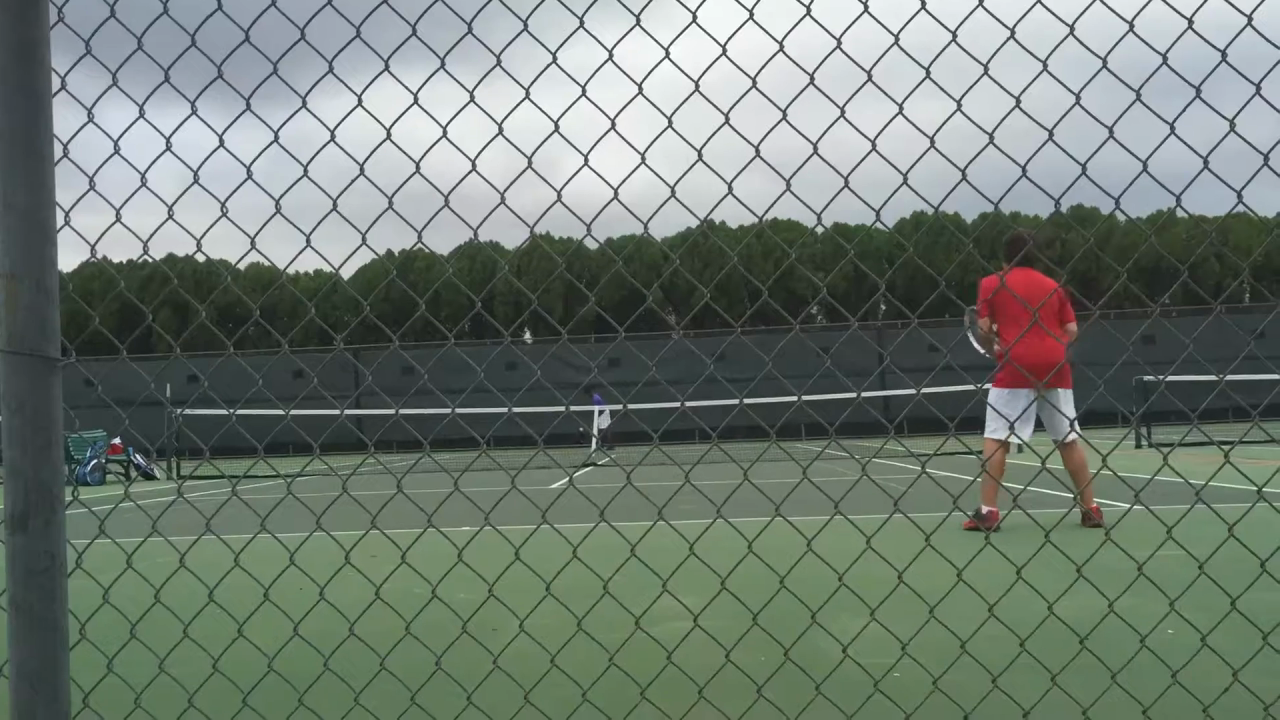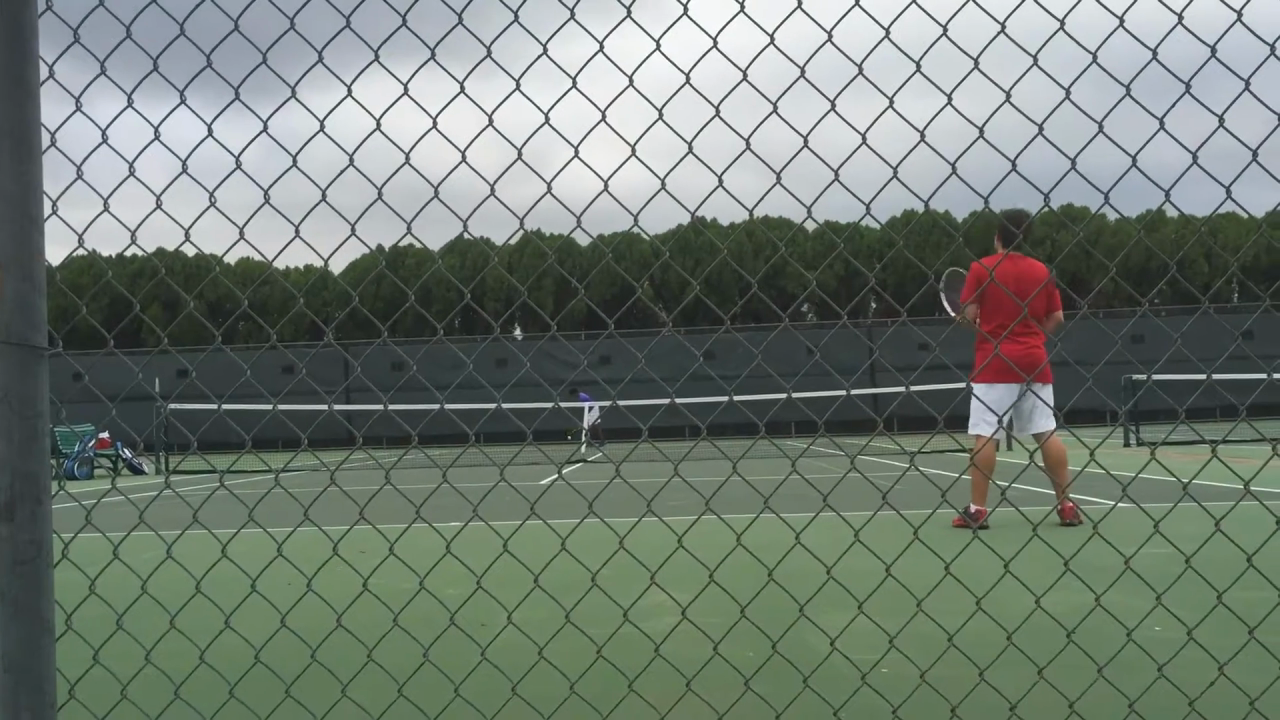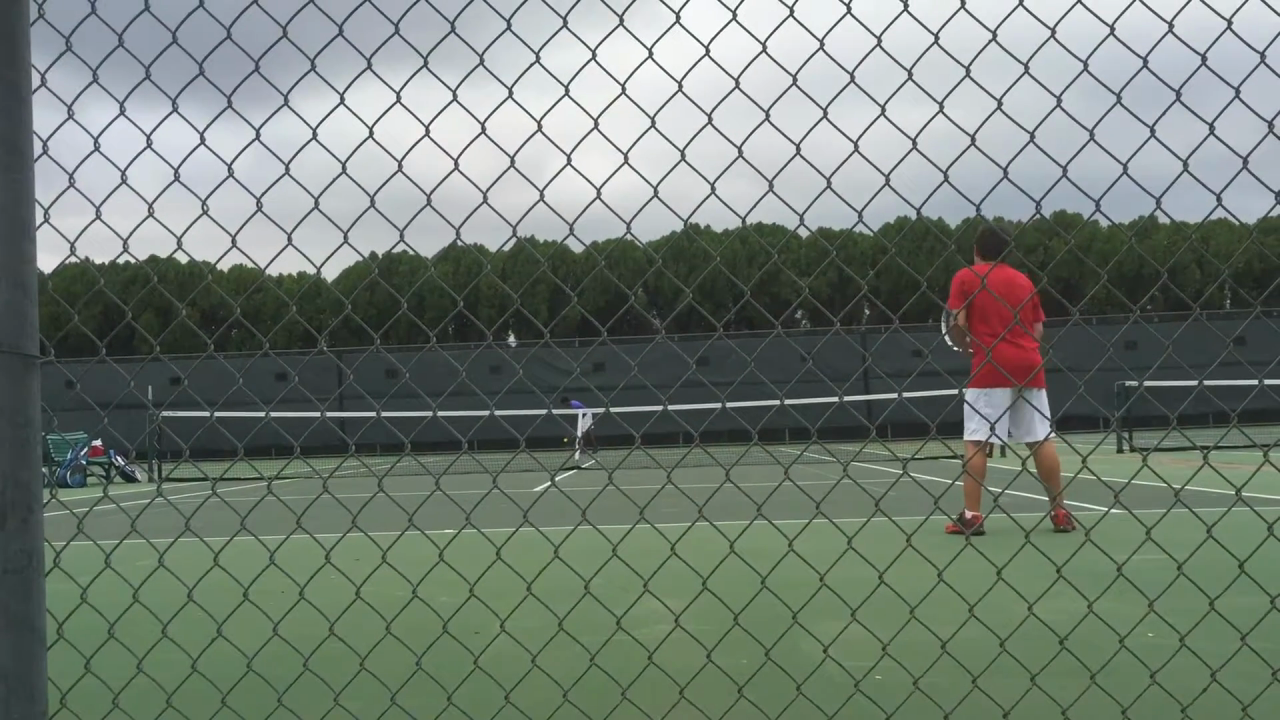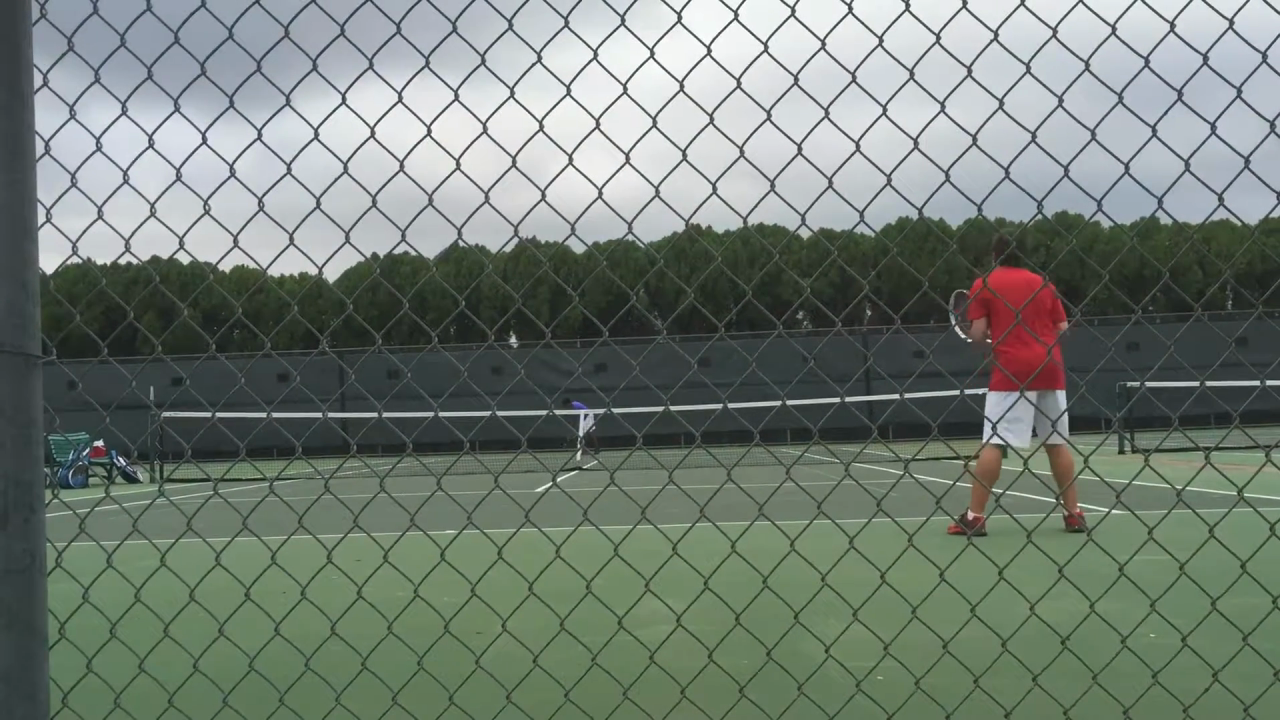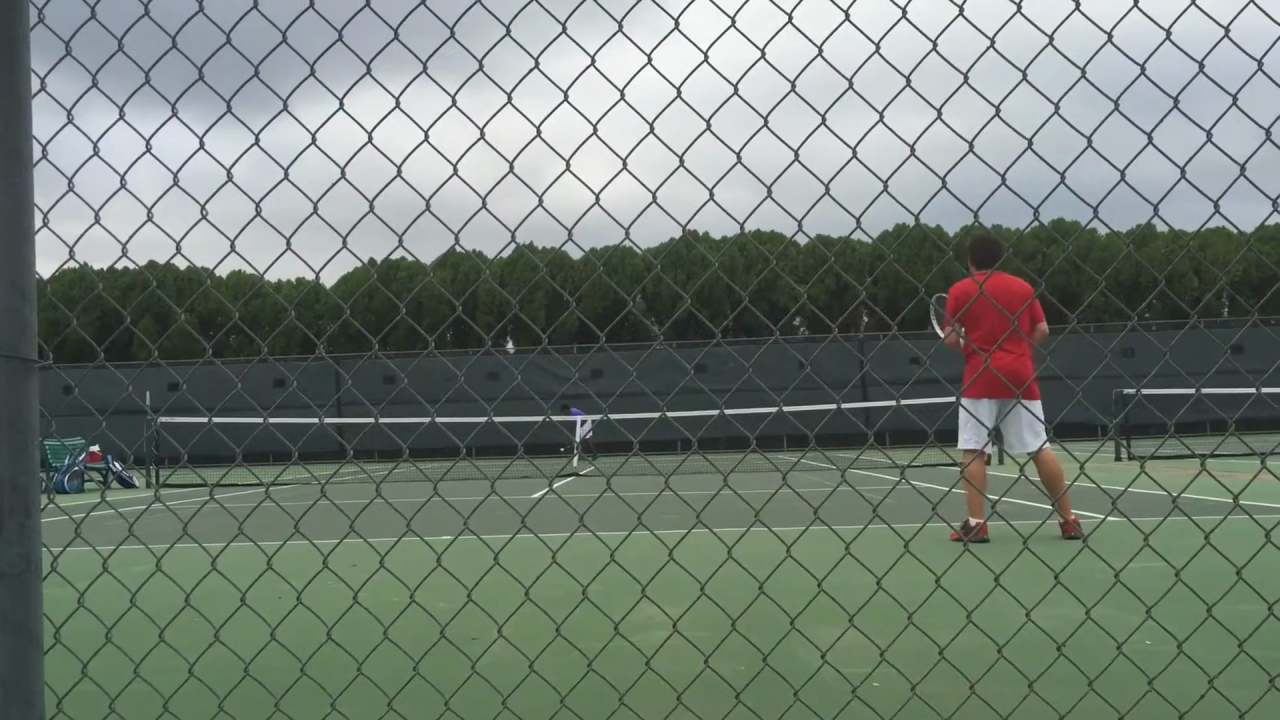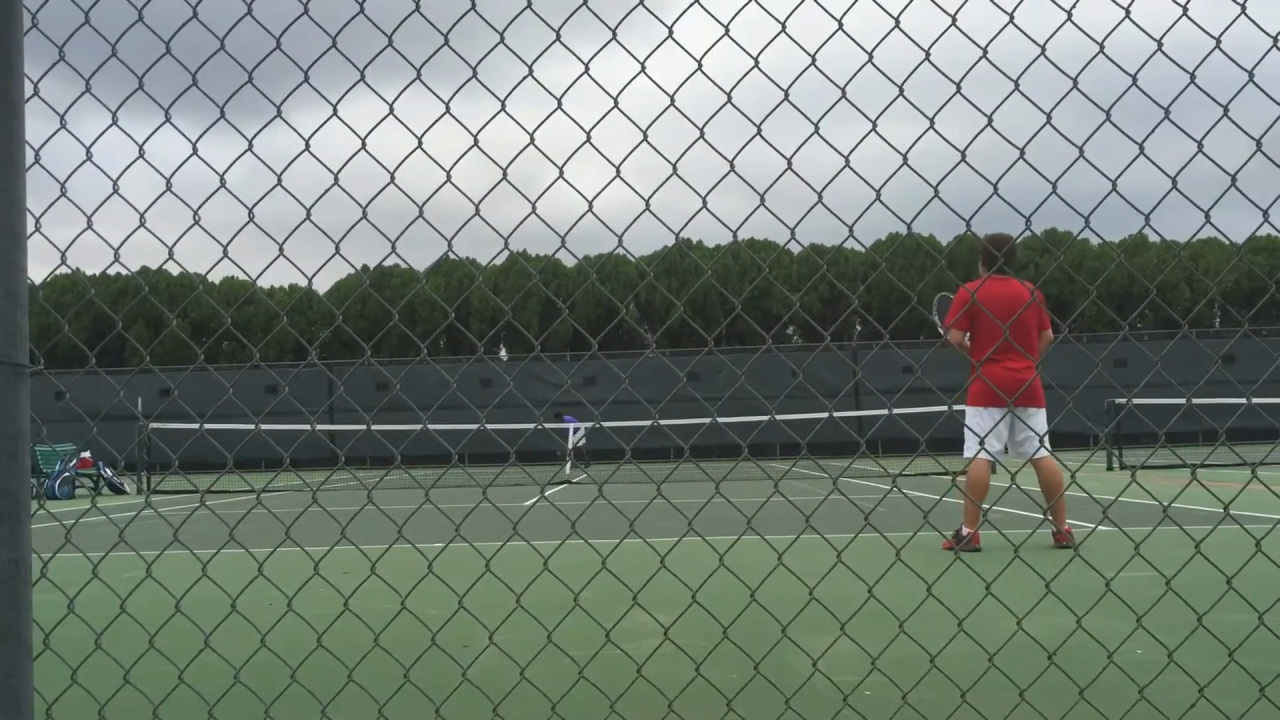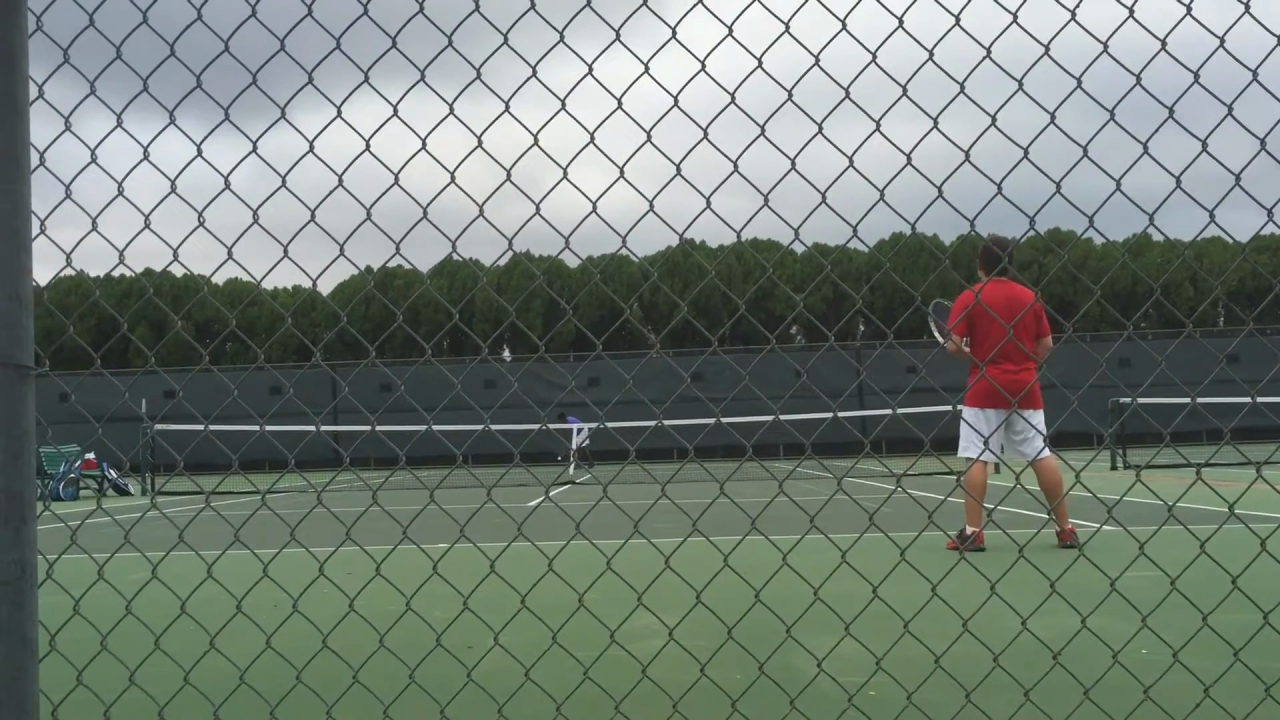
dt=0.7s
person 1, frame 1
left shoulder: (991, 283)
right shoulder: (1053, 285)
left elbow: (984, 330)
right elbow: (1072, 331)
left wrist: (996, 348)
left hip: (1016, 367)
right hip: (1055, 365)
left knee: (996, 438)
right knee: (1068, 439)
left ankle: (988, 512)
right ankle: (1090, 508)
person 1, frame 2
left shoulder: (983, 268)
right shoulder: (1043, 272)
left elbow: (968, 316)
right elbow: (1057, 319)
left hip: (995, 363)
right hip: (1035, 362)
left knee: (985, 435)
right knee: (1047, 432)
left ankle: (977, 509)
right ankle: (1066, 505)
person 1, frame 3
left shoulder: (966, 277)
right shoulder: (1024, 280)
left elbow: (957, 323)
right elbow: (1038, 330)
left wrist: (964, 343)
left hip: (991, 370)
right hip: (1029, 366)
left knee: (976, 441)
right knee: (1041, 439)
left ankle: (972, 515)
right ankle: (1059, 512)
person 1, frame 4
left shoulder: (984, 284)
right shoulder: (1043, 284)
left elbow: (978, 333)
right elbow: (1062, 328)
left wrist: (989, 340)
left hip: (1011, 371)
right hip: (1049, 369)
left knee: (994, 442)
right knee: (1057, 442)
left ankle: (974, 516)
right ankle: (1073, 513)
person 1, frame 5
left shoulder: (960, 290)
right shoulder: (1023, 287)
left elbow: (951, 338)
right elbow: (1042, 331)
left hip: (982, 379)
right hip: (1021, 377)
left knee: (974, 449)
right knee: (1040, 448)
left ankle: (976, 523)
right ankle: (1068, 519)
person 1, frame 6
left shoulder: (969, 293)
right shoulder: (1031, 292)
left elbow: (955, 339)
right elbow: (1047, 337)
left hip: (987, 386)
right hip: (1027, 385)
left knee: (979, 456)
right knee: (1042, 455)
left ankle: (970, 532)
right ankle: (1062, 529)
person 1, frame 7
left shoulder: (970, 298)
right shoulder: (1030, 297)
left elbow: (953, 345)
right elbow: (1046, 344)
left hip: (985, 389)
right hip: (1025, 388)
left knee: (976, 458)
right knee: (1042, 456)
left ankle: (973, 532)
right ankle: (1065, 529)
